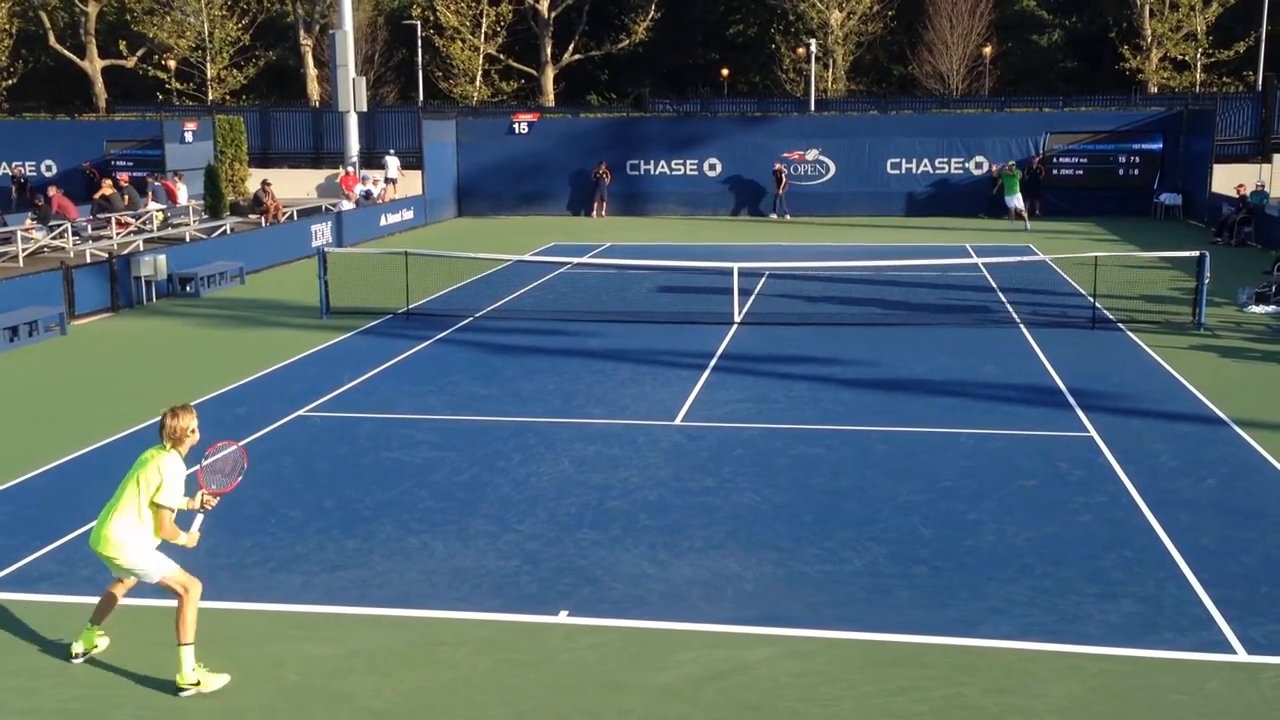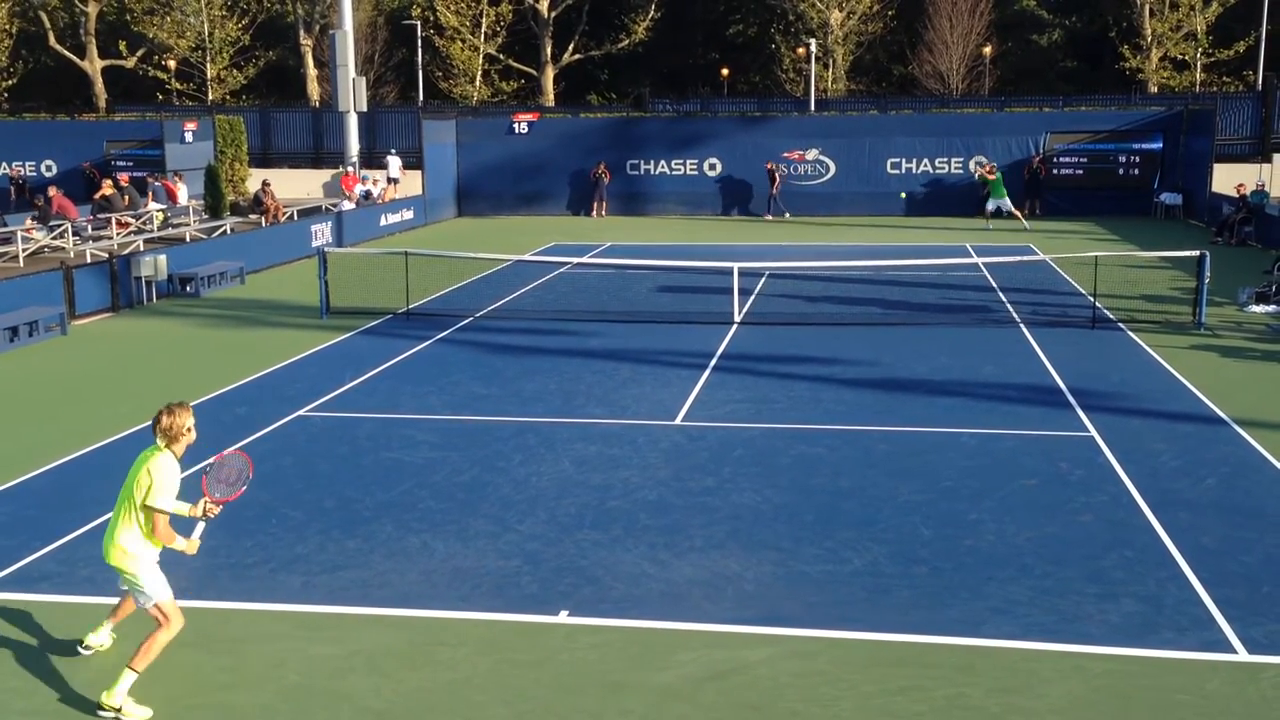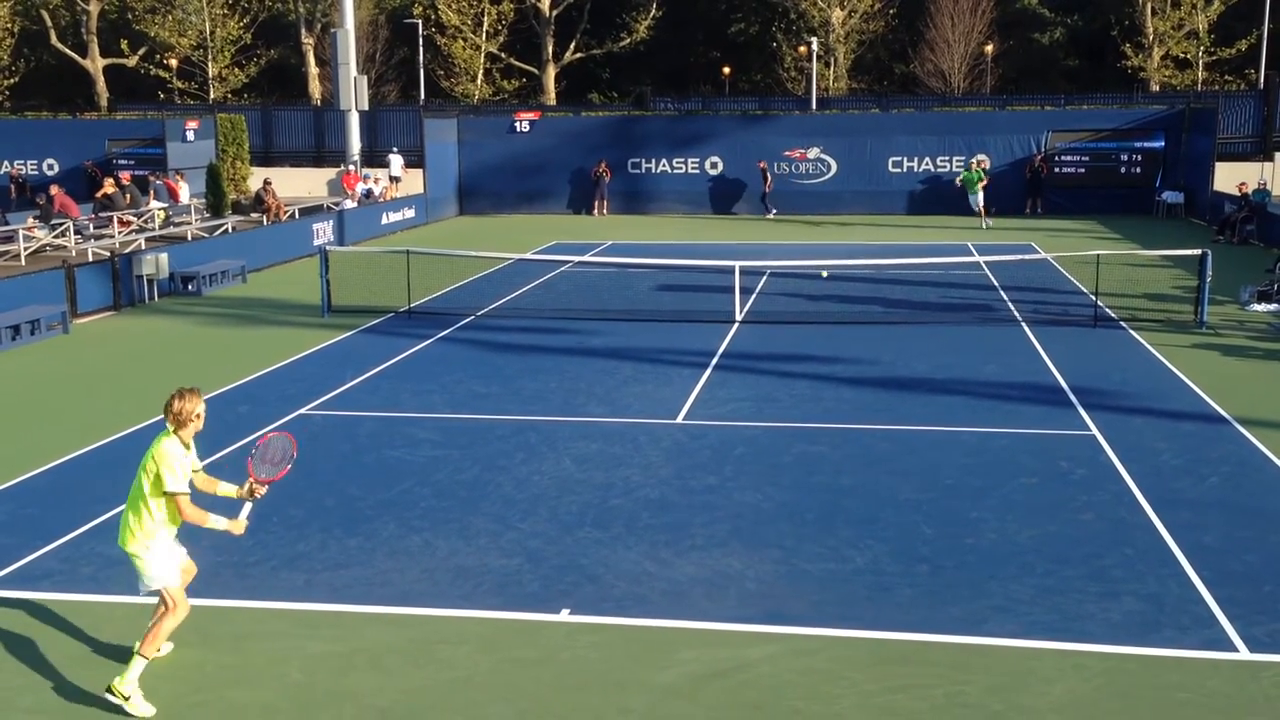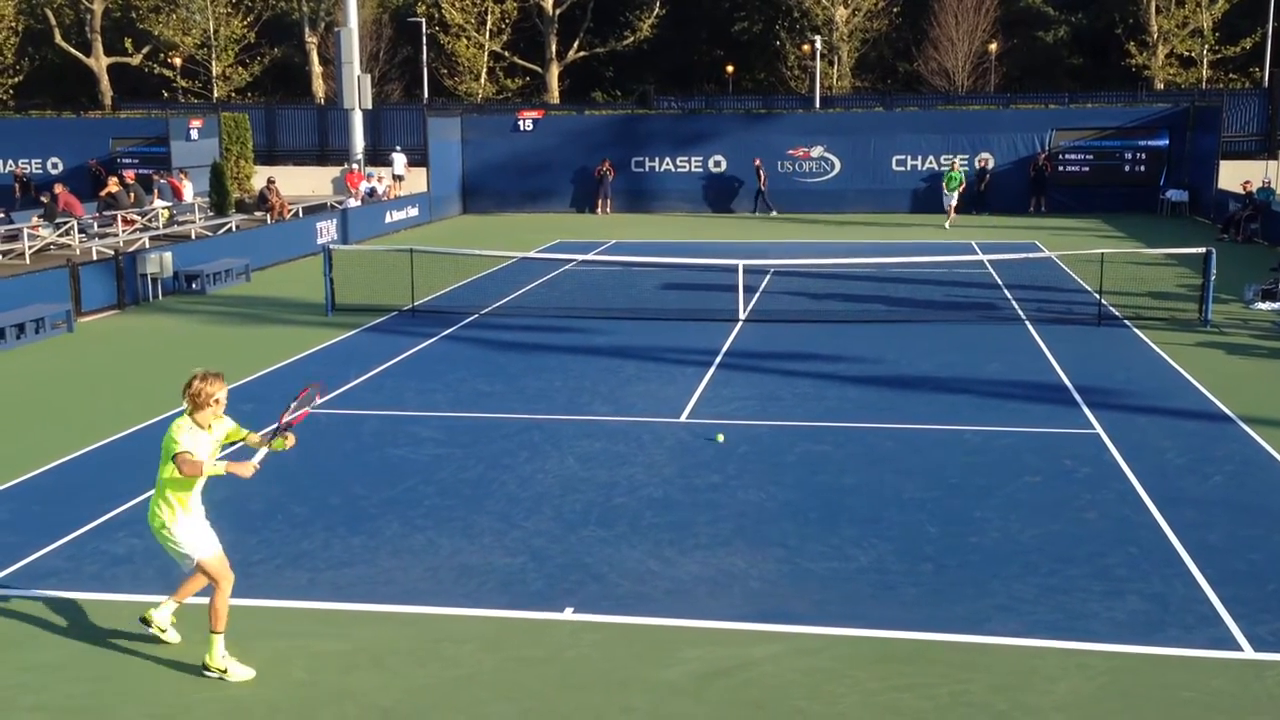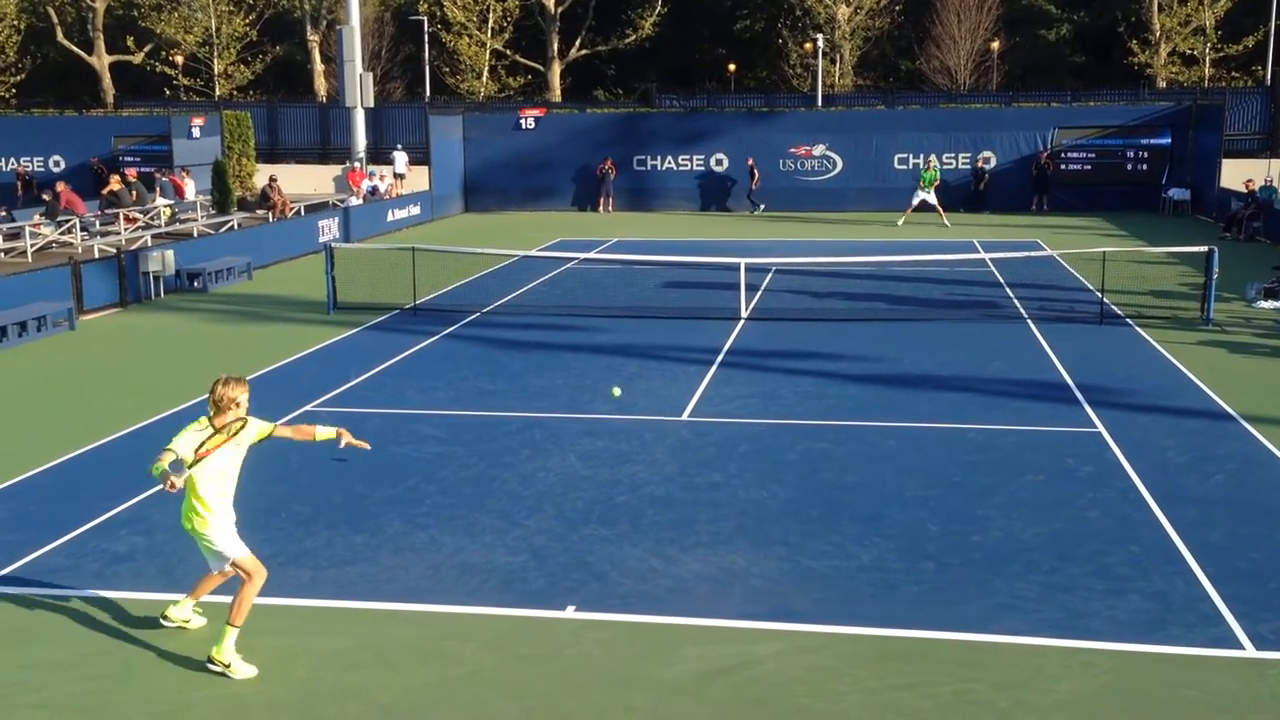
dt=0.2s
person 1, frame 1
left shoulder: (152, 454)
right shoulder: (174, 470)
right elbow: (164, 528)
left wrist: (190, 503)
right wrist: (186, 539)
left hip: (104, 535)
right hip: (127, 542)
left knee: (125, 581)
right knee: (190, 588)
left ankle: (85, 643)
right ankle: (188, 672)
person 1, frame 2
left shoulder: (152, 454)
right shoulder: (167, 470)
right elbow: (160, 531)
left wrist: (192, 509)
right wrist: (185, 545)
left hip: (119, 544)
right hip: (135, 552)
left knee: (140, 589)
right knee: (172, 621)
left ankle: (97, 637)
person 1, frame 3
left shoulder: (179, 444)
right shoulder: (170, 453)
left elbow: (200, 481)
right elbow: (187, 511)
left wrist: (240, 491)
right wrist: (228, 525)
left hip: (154, 533)
right hip: (145, 538)
left knee: (187, 572)
right knee: (178, 608)
left ankle: (148, 640)
right ankle: (125, 685)
person 1, frame 4
left shoulder: (219, 423)
right shoulder: (180, 432)
left elbow: (254, 441)
right elbow: (188, 468)
left wrist: (281, 440)
right wrist: (229, 467)
left hip: (190, 512)
right hip: (173, 519)
left knee: (210, 569)
right knee: (224, 578)
left ankle: (160, 616)
right ankle: (217, 658)
person 1, frame 5
left shoulder: (247, 426)
right shoulder: (192, 434)
left elbow: (292, 431)
right elbow: (160, 462)
left wrist: (336, 432)
right wrist: (166, 475)
left hip: (221, 515)
right hip: (205, 520)
left knee: (227, 567)
right knee: (256, 574)
left ankle: (178, 611)
right ankle: (224, 653)
